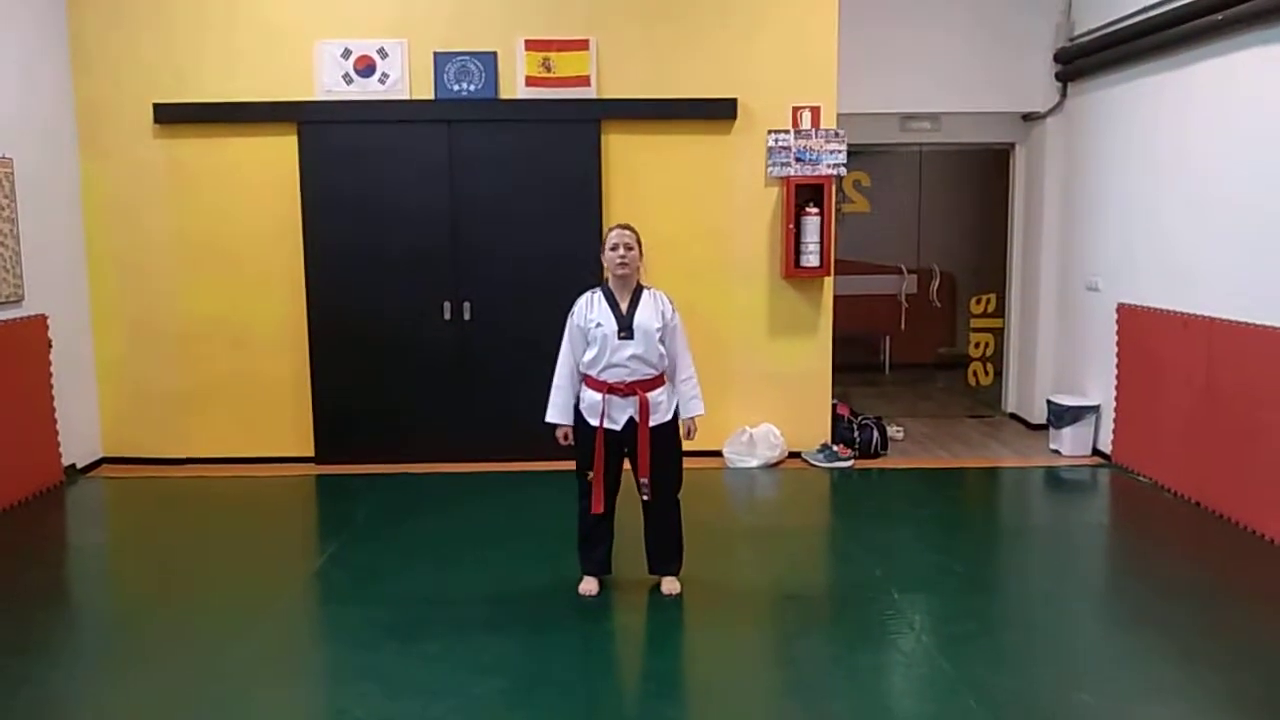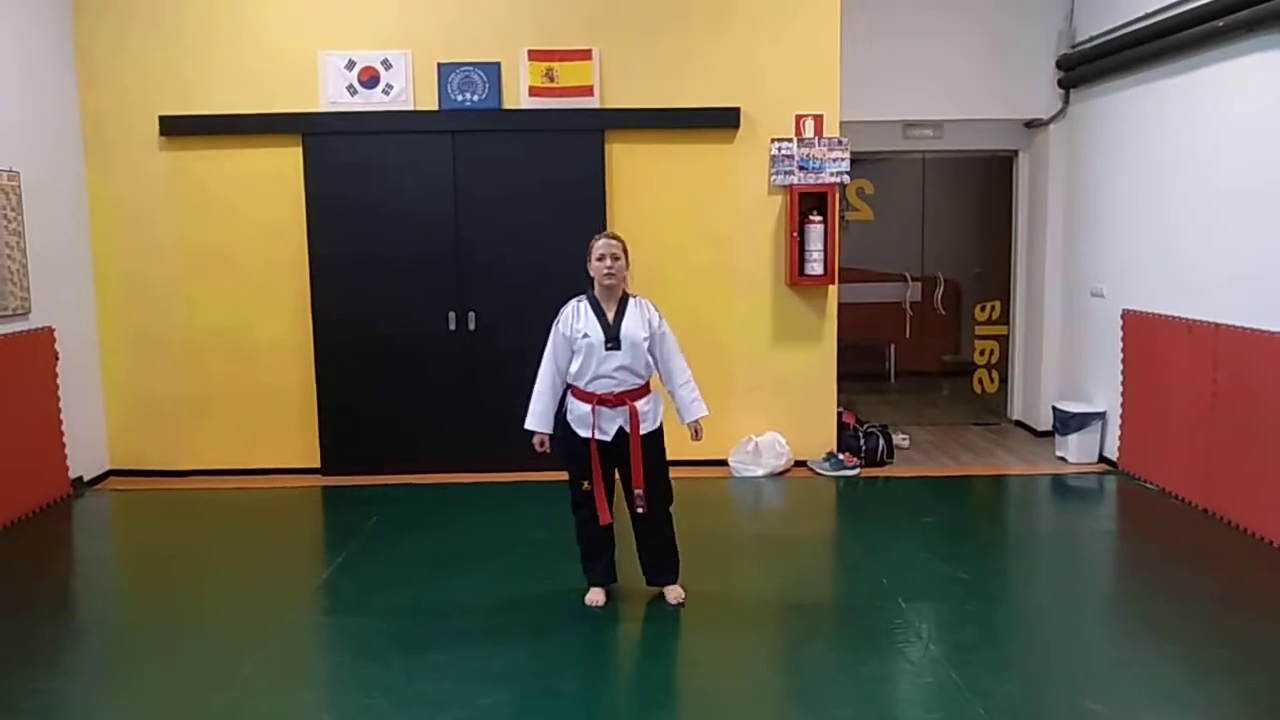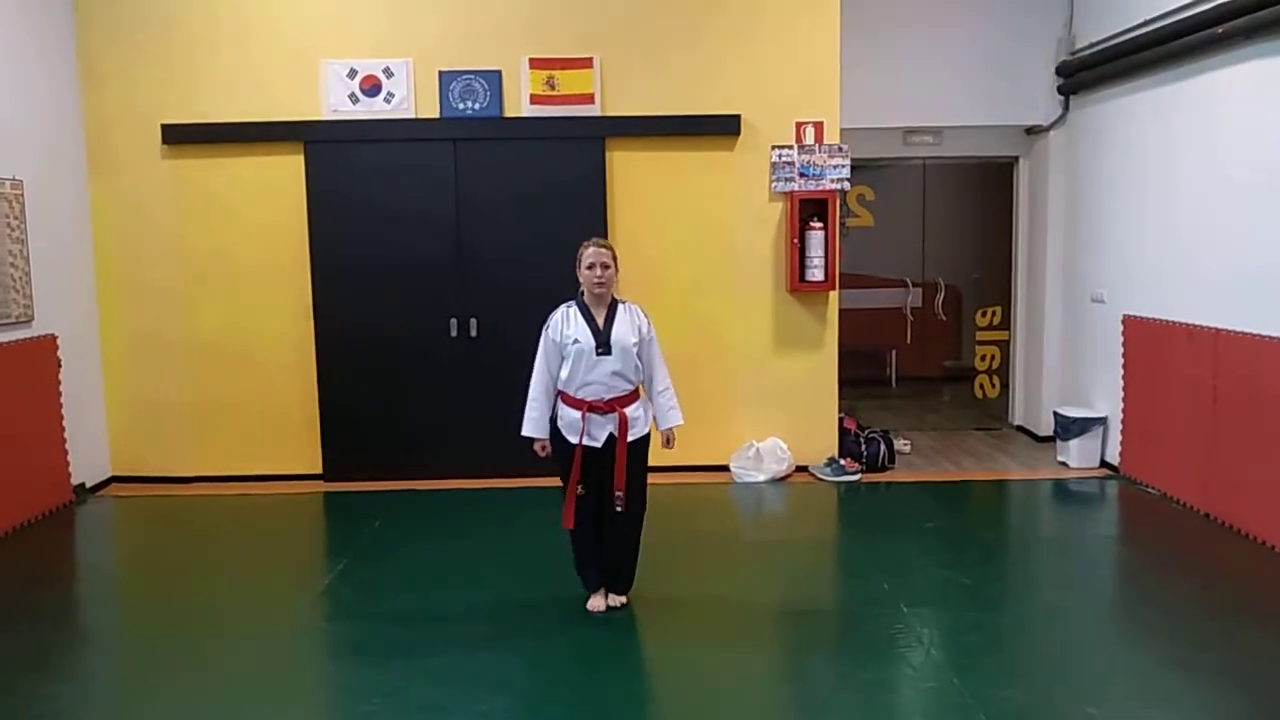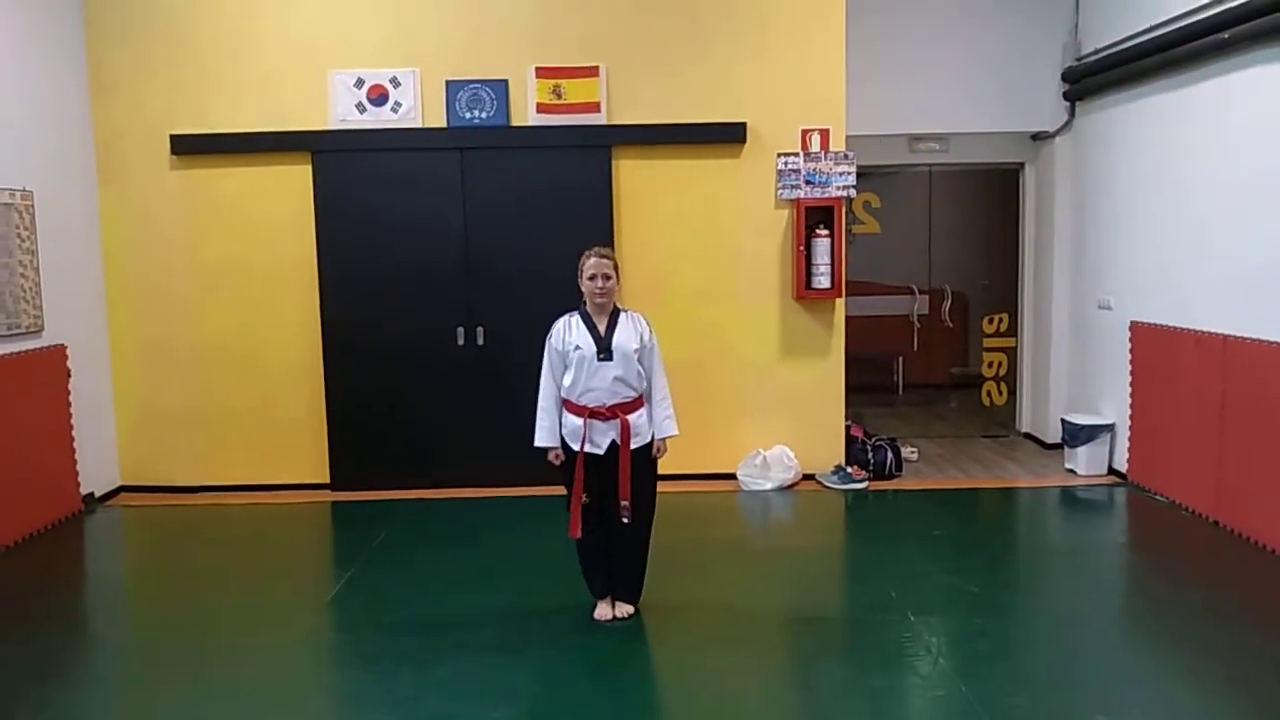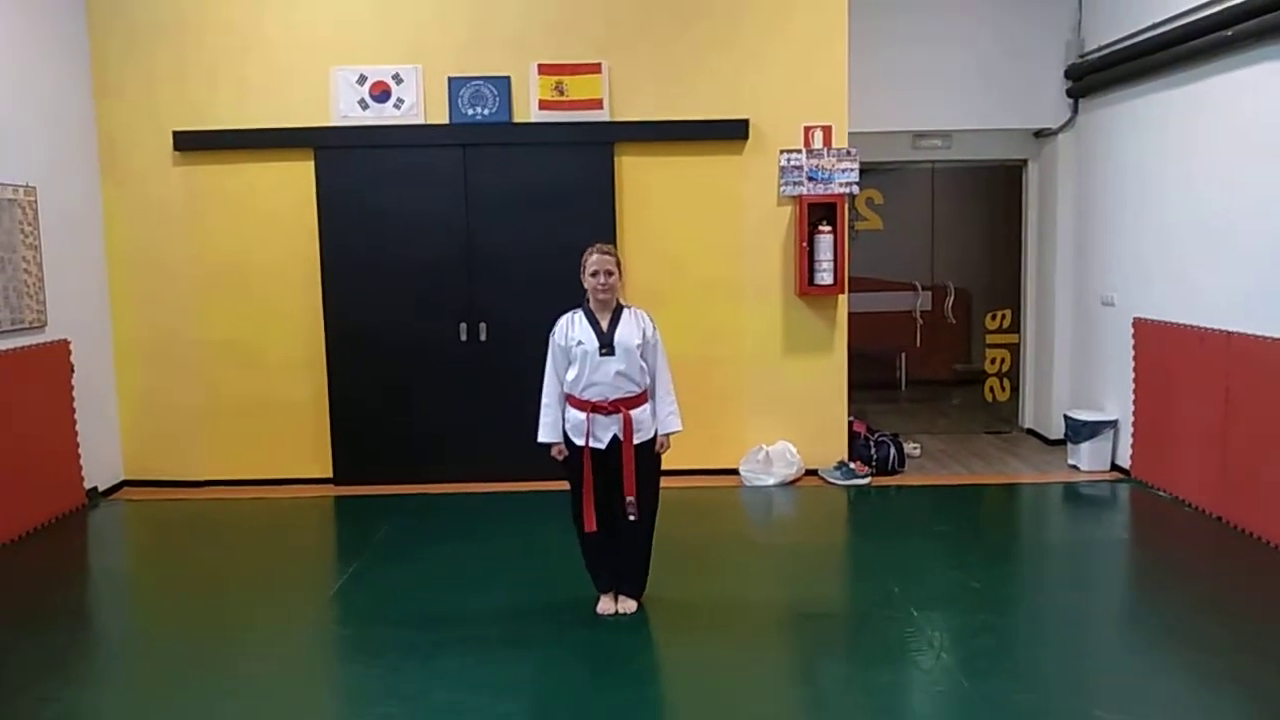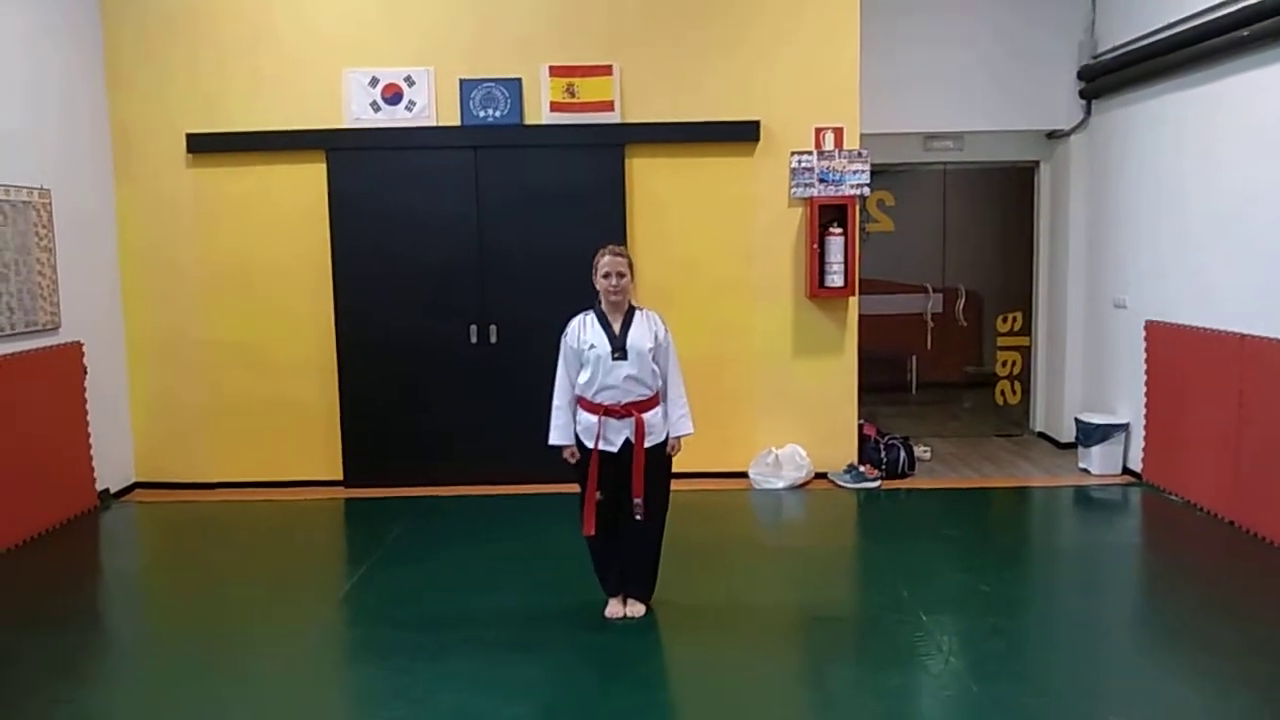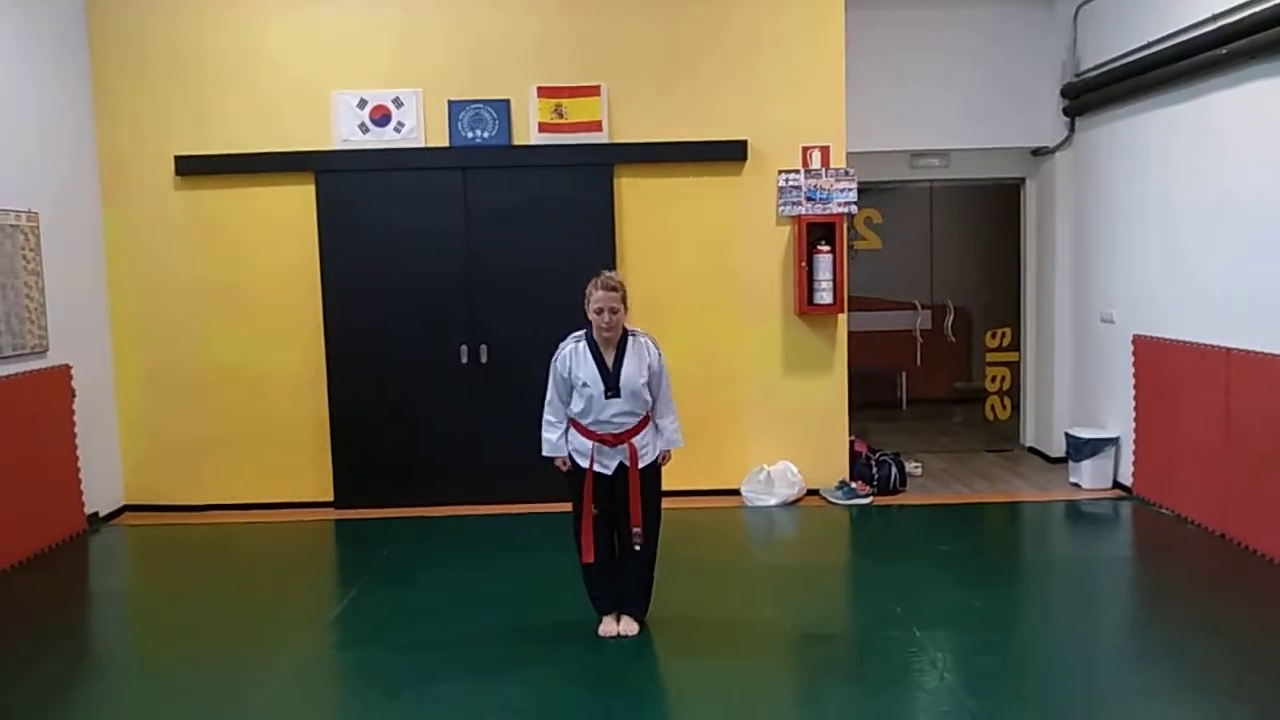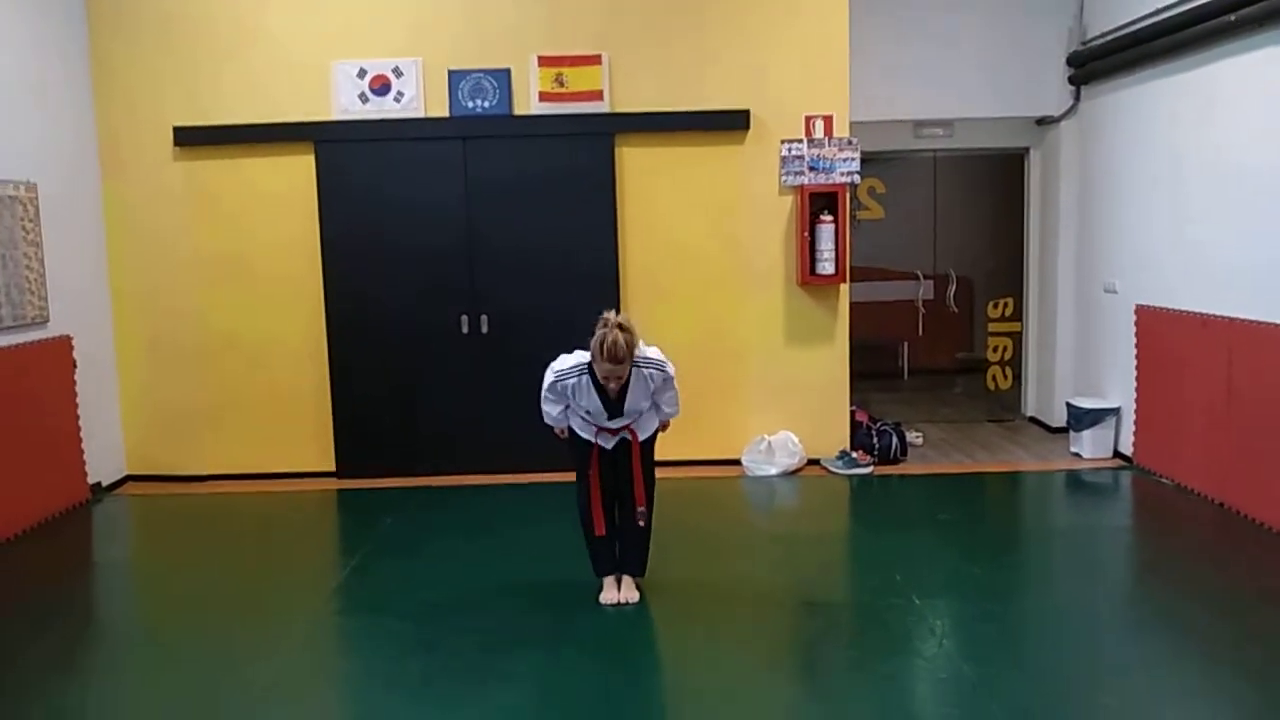
dt=0.3s
person 1, frame 1
left shoulder: (660, 304)
right shoulder: (586, 306)
left elbow: (680, 361)
right elbow: (569, 364)
left wrist: (689, 410)
right wrist: (562, 418)
left hip: (652, 409)
right hip: (599, 410)
left knee: (661, 494)
right knee: (595, 494)
left ankle: (667, 569)
right ankle: (592, 570)
person 1, frame 2
left shoulder: (645, 312)
right shoulder: (571, 315)
left elbow: (672, 365)
right elbow: (551, 371)
left wrist: (691, 411)
right wrist: (540, 424)
left hip: (637, 419)
right hip: (586, 421)
left knee: (651, 501)
right knee: (590, 504)
left ankle: (665, 578)
right ankle: (598, 580)
person 1, frame 3
left shoulder: (635, 318)
right shoulder: (561, 320)
left elbow: (656, 373)
right elbow: (544, 378)
left wrist: (667, 419)
right wrist: (538, 430)
left hip: (626, 425)
right hip: (578, 427)
left knee: (625, 508)
right knee: (583, 510)
left ankle: (618, 584)
right ankle: (595, 585)
person 1, frame 4
left shoulder: (637, 325)
right shoulder: (564, 329)
left elbow: (656, 382)
right elbow: (550, 389)
left wrist: (661, 431)
right wrist: (551, 440)
left hip: (632, 434)
right hip: (582, 436)
left knee: (632, 517)
right knee: (588, 518)
left ankle: (626, 593)
right ankle: (602, 594)
person 1, frame 5
left shoulder: (640, 322)
right shoulder: (566, 326)
left elbow: (659, 378)
right elbow: (554, 385)
left wrist: (665, 427)
right wrist: (554, 436)
left hip: (634, 428)
right hip: (585, 431)
left knee: (635, 511)
right knee: (591, 513)
left ankle: (629, 588)
right ankle: (606, 588)
person 1, frame 6
left shoulder: (652, 324)
right shoulder: (579, 328)
left elbow: (672, 380)
right elbow: (565, 386)
left wrist: (677, 429)
right wrist: (565, 438)
left hip: (646, 432)
right hip: (596, 433)
left knee: (644, 514)
right knee: (601, 515)
left ankle: (637, 593)
right ankle: (615, 592)
person 1, frame 7
left shoulder: (646, 349)
right shoulder: (569, 353)
left elbow: (662, 401)
right elbow: (555, 405)
left wrist: (667, 441)
right wrist: (557, 449)
left hip: (637, 453)
right hip: (588, 454)
left knee: (638, 532)
right knee: (593, 534)
left ankle: (631, 610)
right ankle: (607, 610)
person 1, frame 8
left shoulder: (652, 366)
right shoulder: (569, 372)
left elbow: (666, 390)
right elbow: (551, 392)
left wrist: (665, 415)
right wrist: (557, 421)
left hip: (636, 432)
right hip: (589, 434)
left knee: (636, 498)
right knee: (595, 500)
left ankle: (629, 575)
right ankle: (608, 576)
